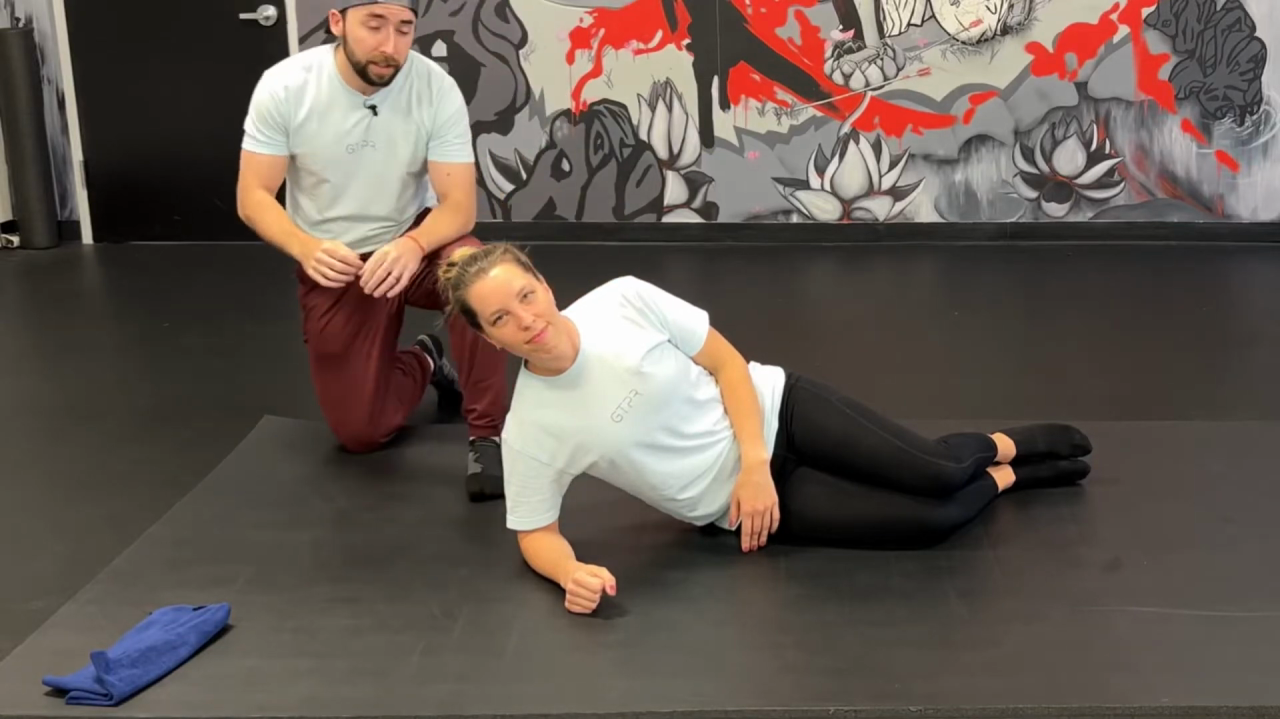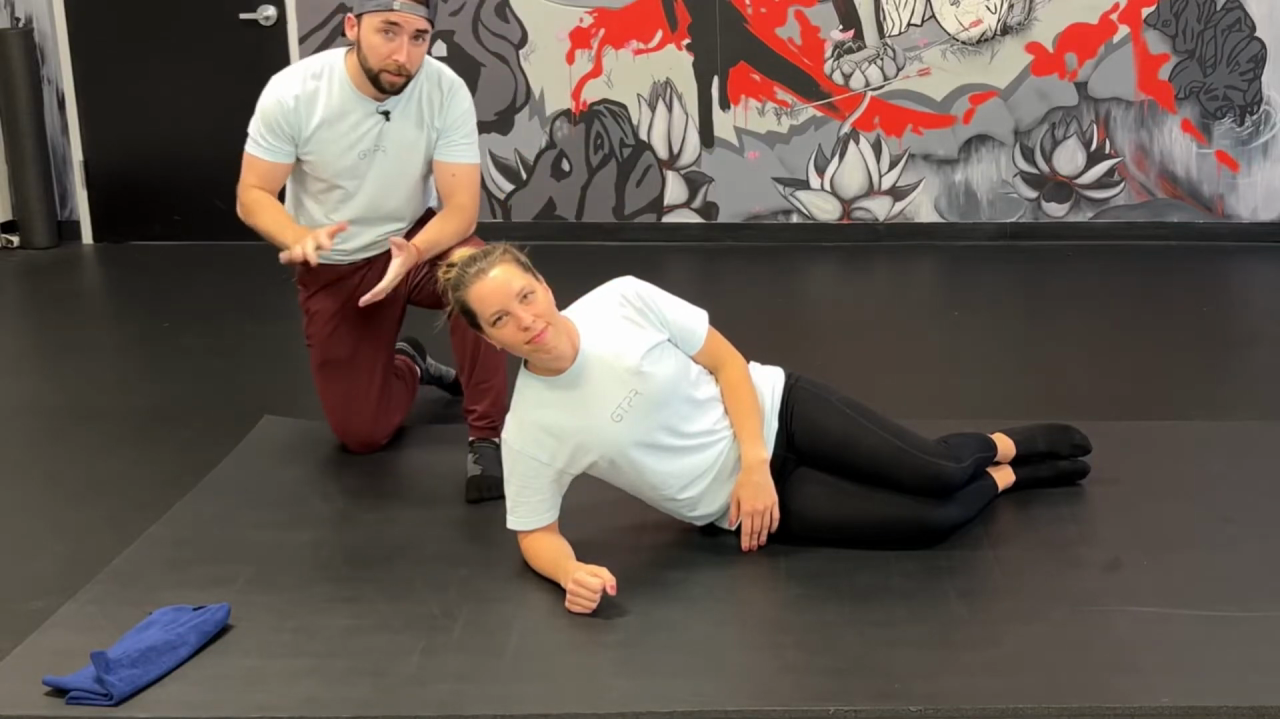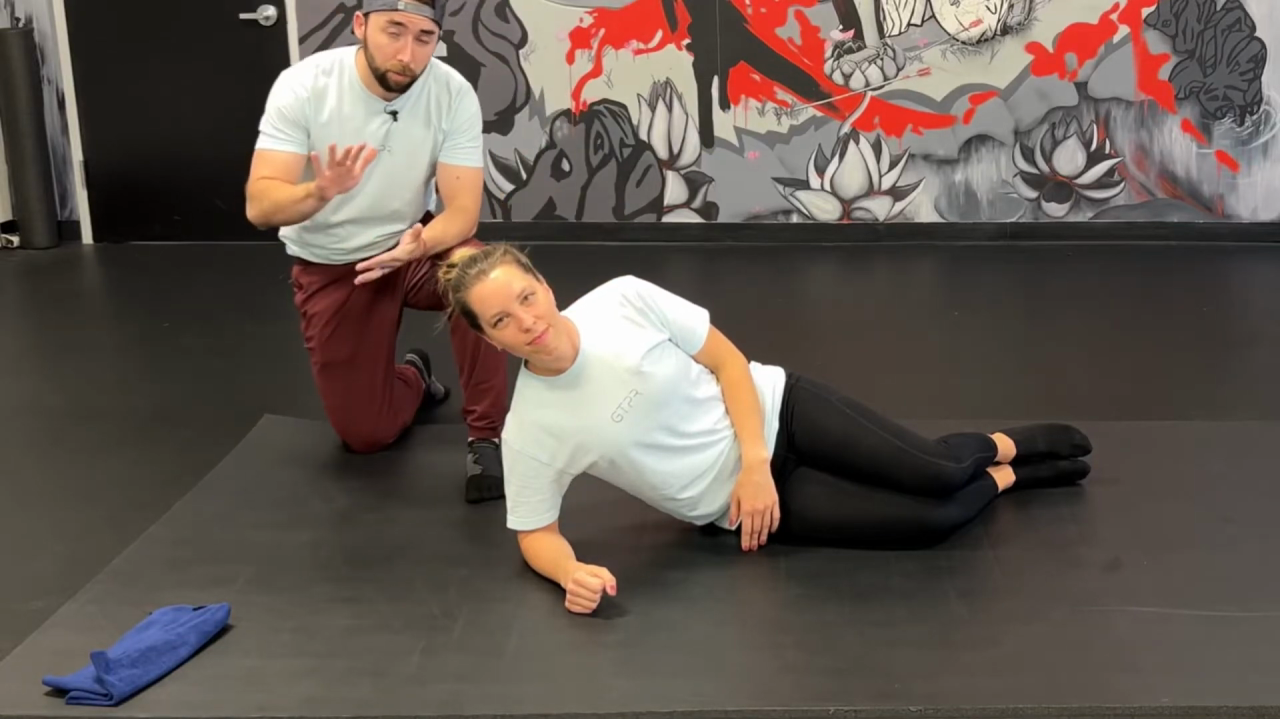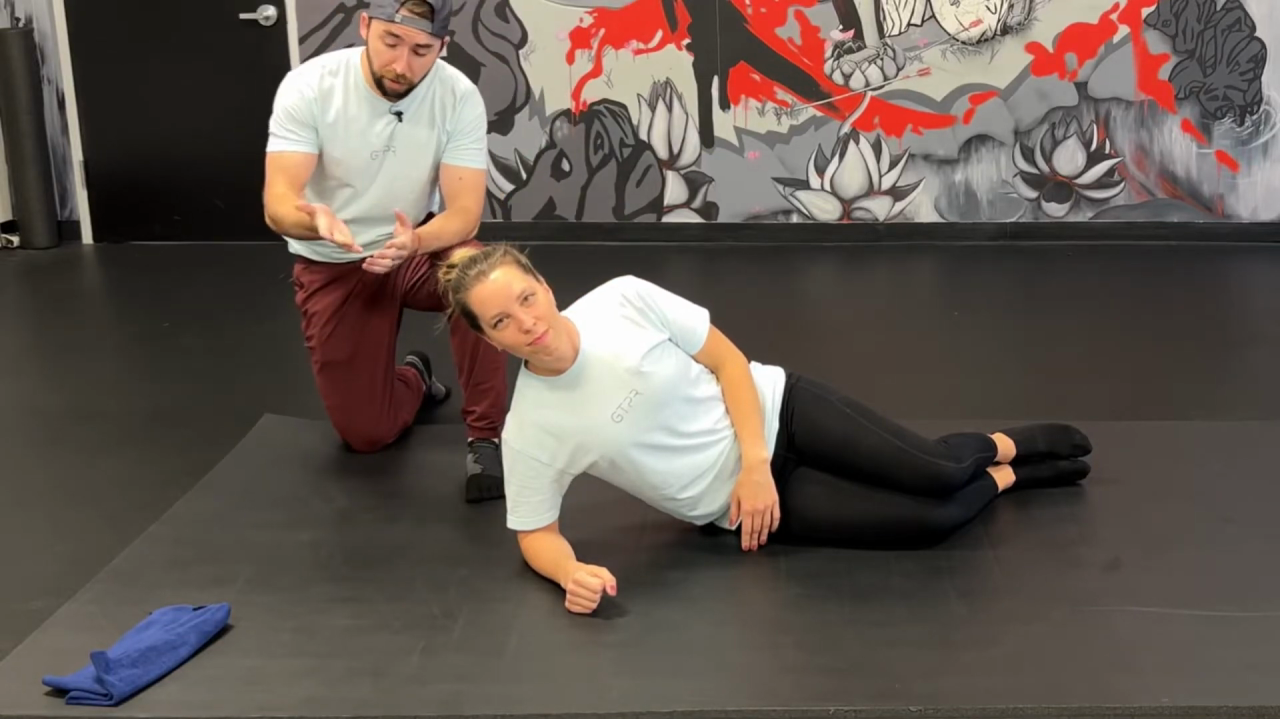
dt=0.3s
person 1, frame 1
left shoulder: (623, 299)
right shoulder: (528, 430)
left elbow: (728, 363)
right elbow: (535, 533)
left wrist: (755, 464)
right wrist: (570, 572)
left hip: (772, 411)
right hip: (728, 501)
left knee: (936, 473)
right knee: (931, 521)
left ankle: (1007, 446)
right ankle: (1004, 479)
person 1, frame 2
left shoulder: (623, 298)
right shoulder: (529, 431)
left elbow: (728, 363)
right elbow: (536, 533)
left wrist: (754, 462)
right wrist: (570, 573)
left hip: (772, 409)
right hip: (730, 497)
left knee: (935, 471)
right knee: (929, 522)
left ankle: (1007, 444)
right ankle: (1005, 478)
person 1, frame 3
left shoulder: (624, 298)
right shoulder: (529, 430)
left elbow: (730, 361)
right elbow: (535, 533)
left wrist: (755, 462)
right wrist: (570, 572)
left hip: (773, 409)
right hip: (727, 497)
left knee: (935, 473)
right knee: (930, 522)
left ankle: (1005, 446)
right ankle: (1004, 478)
person 1, frame 4
left shoulder: (623, 298)
right shoulder: (529, 431)
left elbow: (729, 362)
right elbow: (536, 534)
left wrist: (754, 461)
right wrist: (570, 573)
left hip: (772, 410)
right hip: (729, 499)
left knee: (936, 474)
right knee: (931, 523)
left ankle: (1006, 444)
right ankle: (1004, 478)
person 2, frame 1
left shoulder: (437, 89)
right shoulder: (283, 87)
left elbow: (460, 205)
right elbow: (252, 196)
left wrist: (412, 246)
right wrist: (306, 247)
left hip: (413, 244)
right hip: (333, 268)
right knee: (360, 434)
left ankle: (487, 436)
right ankle: (422, 365)
person 2, frame 2
left shoulder: (447, 91)
right shoulder: (291, 92)
left elbow: (462, 207)
right elbow: (251, 198)
left wrist: (413, 254)
right wrist: (296, 234)
left hip: (414, 240)
right hip: (332, 268)
right knee: (362, 435)
left ankle: (487, 437)
right ankle: (405, 365)
person 2, frame 3
left shoulder: (454, 95)
right shoulder: (302, 86)
left elbow: (463, 210)
right elbow: (260, 205)
left wrist: (417, 244)
right wrist: (321, 192)
left hip: (413, 244)
right hip: (328, 268)
right knee: (365, 435)
left ankle: (486, 436)
right ankle: (413, 379)
person 2, frame 4
left shoulder: (459, 97)
right shoulder: (308, 87)
left elbow: (465, 213)
right elbow: (277, 202)
left wrist: (414, 241)
right wrist: (316, 222)
left hip: (417, 244)
right hip: (331, 268)
right knee: (366, 434)
left ankle: (487, 436)
right ankle: (414, 380)
